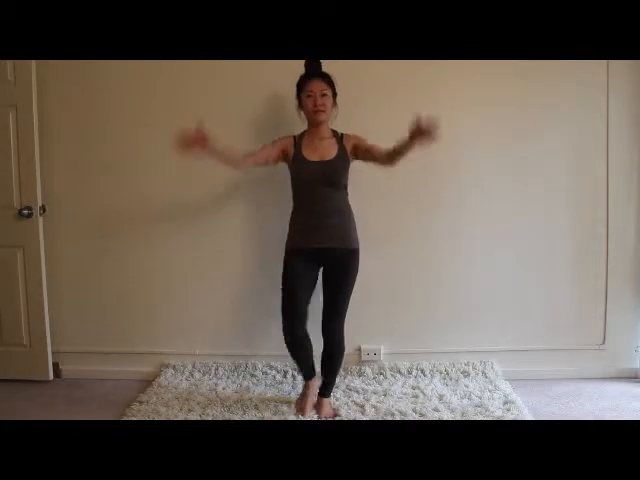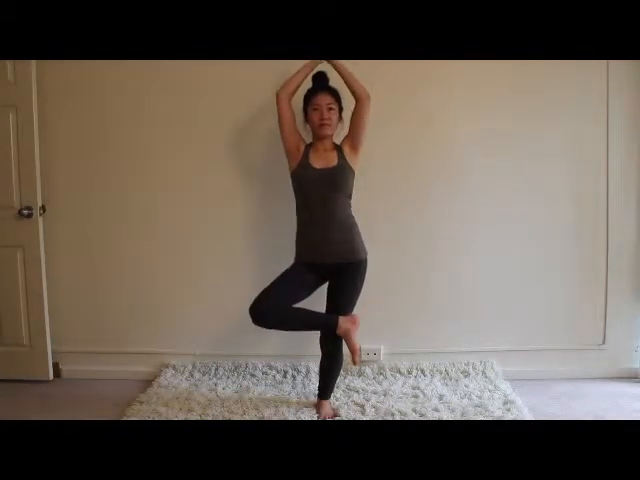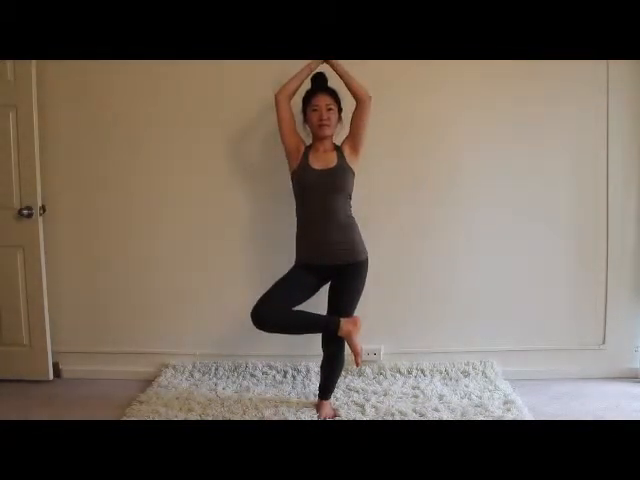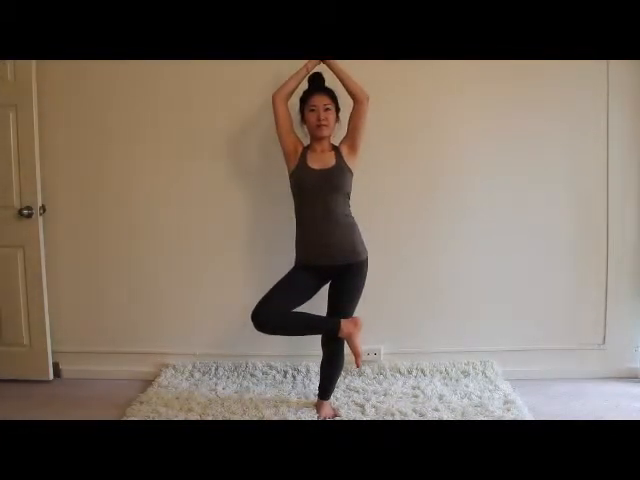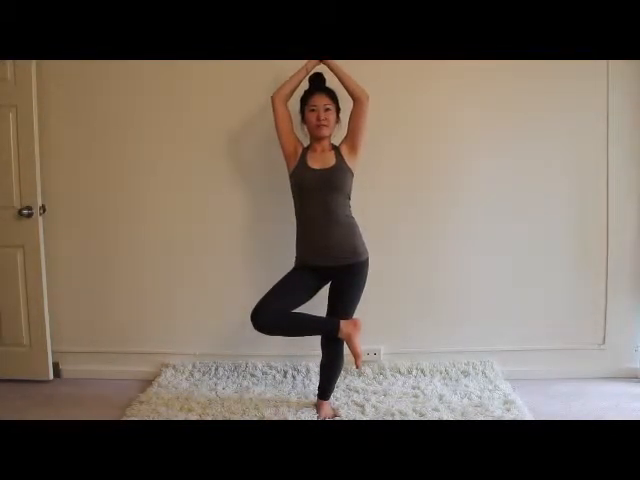
dt=1s
person 1, frame 1
left shoulder: (350, 143)
right shoulder: (288, 146)
left elbow: (386, 158)
right elbow: (244, 161)
left wrist: (410, 143)
right wrist: (212, 148)
left hip: (343, 244)
right hip: (301, 244)
left knee: (334, 325)
right knee: (292, 322)
left ankle: (325, 396)
right ankle: (310, 381)
person 1, frame 2
left shoulder: (349, 152)
right shoulder: (297, 152)
left elbow: (364, 98)
right elbow: (282, 97)
left wrist: (334, 62)
right wrist: (313, 62)
left hip: (349, 257)
right hip: (309, 259)
left knee: (331, 338)
right knee: (261, 311)
left ankle: (324, 399)
right ankle: (341, 323)
person 1, frame 3
left shoulder: (348, 153)
right shoulder: (297, 154)
left elbow: (365, 100)
right elbow: (281, 99)
left wrist: (333, 63)
right wrist: (313, 64)
left hip: (350, 258)
right hip: (309, 261)
left knee: (332, 338)
right knee: (263, 315)
left ankle: (325, 399)
right ankle: (343, 325)
person 1, frame 4
left shoulder: (346, 153)
right shoulder: (295, 154)
left elbow: (362, 99)
right elbow: (278, 99)
left wrist: (330, 63)
right wrist: (309, 65)
left hip: (350, 258)
right hip: (309, 262)
left knee: (332, 338)
right knee: (263, 317)
left ankle: (324, 400)
right ankle: (344, 326)
person 1, frame 5
left shoulder: (347, 153)
right shoulder: (295, 154)
left elbow: (362, 99)
right elbow: (278, 100)
left wrist: (329, 63)
right wrist: (309, 65)
left hip: (350, 258)
right hip: (309, 262)
left knee: (332, 337)
right knee: (263, 318)
left ankle: (324, 399)
right ankle: (344, 327)
